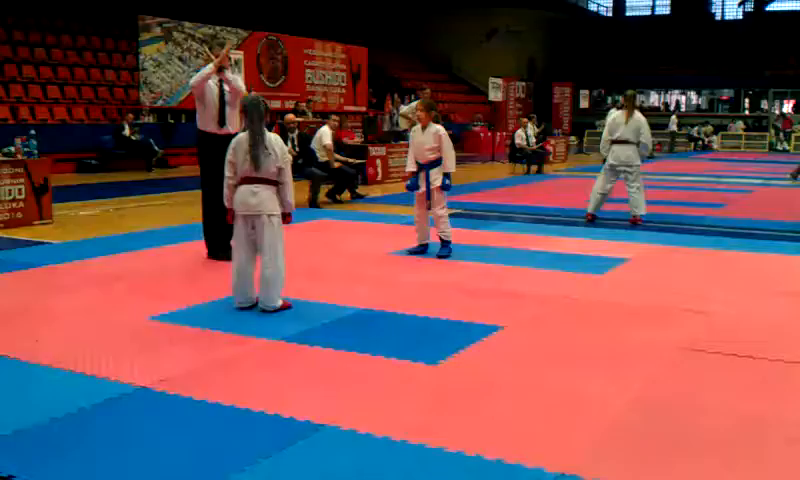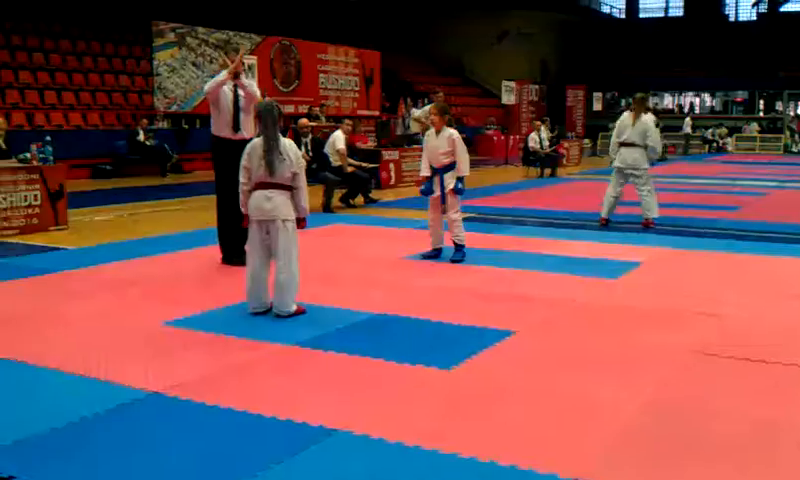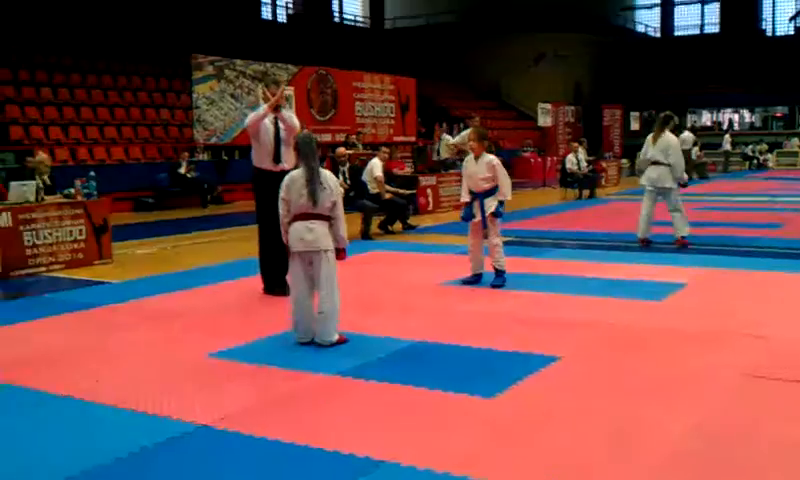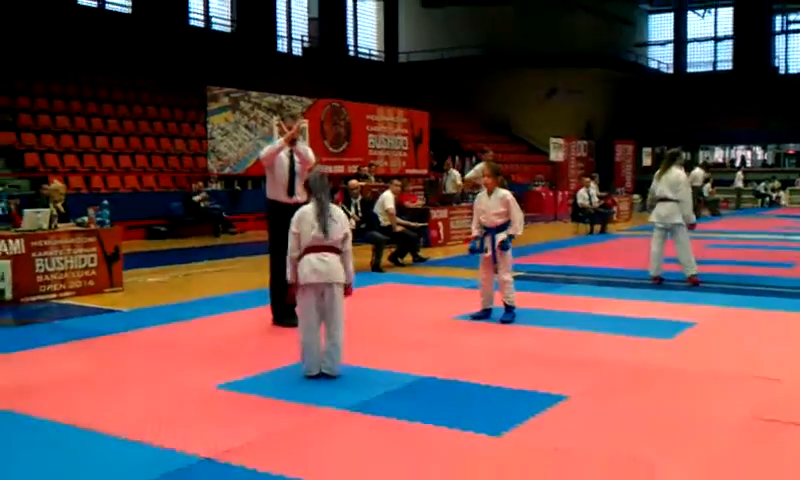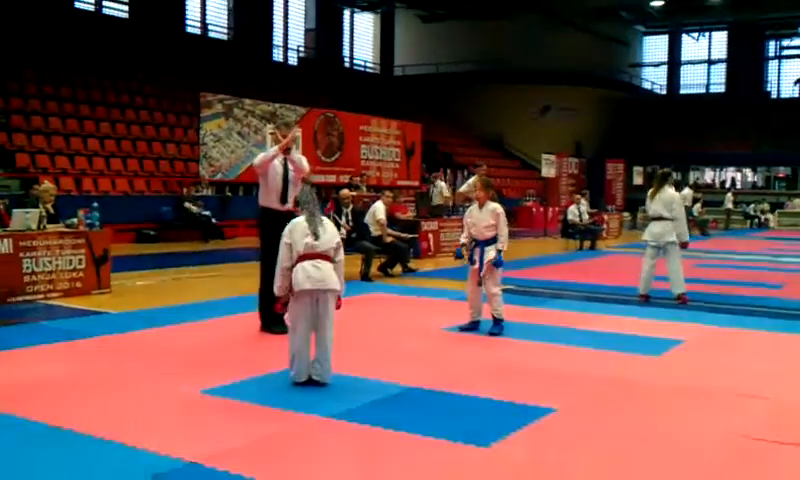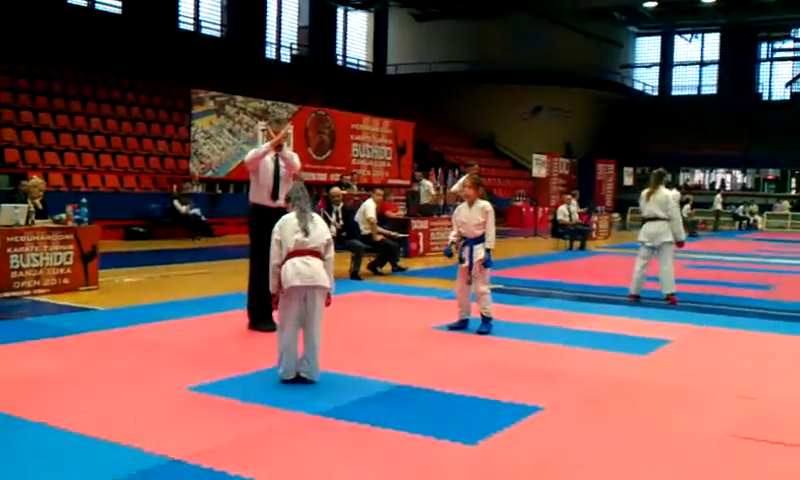
dt=0.2s
person 1, frame 1
left shoulder: (234, 80)
right shoulder: (204, 82)
left elbow: (241, 91)
right elbow: (193, 85)
left wrist: (223, 70)
right wrist: (215, 65)
left hip: (231, 141)
right hip: (209, 141)
right knee: (212, 193)
left ankle: (225, 243)
right ankle: (215, 246)
person 1, frame 2
left shoulder: (249, 86)
right shoulder: (219, 87)
left elbow: (255, 97)
right elbow: (208, 91)
left wrist: (238, 76)
right wrist: (229, 71)
left hip: (245, 146)
right hip: (223, 146)
right knee: (227, 199)
left ankle: (239, 248)
right ankle: (230, 251)
person 1, frame 3
left shoulder: (288, 118)
right shoulder: (259, 119)
left elbow: (295, 128)
right elbow: (248, 125)
left wrist: (279, 108)
right wrist: (270, 105)
left hip: (286, 177)
right hip: (265, 178)
right knee: (268, 229)
left ankle: (281, 277)
right ankle: (272, 281)
person 1, frame 4
left shoulder: (304, 151)
right shoulder: (274, 152)
left elbow: (310, 162)
right elbow: (264, 157)
left wrist: (294, 140)
right wrist: (286, 138)
left hip: (299, 209)
right hip: (279, 210)
right knee: (280, 261)
left ankle: (290, 308)
right ankle: (281, 312)
person 1, frame 5
left shoulder: (298, 159)
right shoulder: (268, 159)
left elbow: (304, 171)
right elbow: (258, 164)
left wrist: (289, 149)
right wrist: (280, 147)
left hip: (291, 218)
right hip: (270, 217)
right knee: (270, 267)
left ankle: (278, 315)
right ankle: (269, 318)
person 1, frame 6
left shoulder: (290, 157)
right shoulder: (260, 156)
left elbow: (295, 167)
right elbow: (248, 161)
left wrist: (280, 146)
right wrist: (272, 143)
left hip: (281, 214)
right hip: (261, 213)
right knee: (260, 264)
left ankle: (266, 314)
right ankle: (257, 317)
person 2, frame 1
left shoulder: (237, 142)
right shoulder: (276, 142)
left elbow: (230, 177)
right elbow: (285, 179)
left wrist: (229, 206)
right wrist: (288, 208)
left hip: (243, 199)
right hip: (268, 200)
left knee: (243, 252)
right knee: (271, 252)
left ankle: (244, 298)
right ankle: (270, 300)
person 2, frame 2
left shoulder: (251, 147)
right shoulder: (290, 147)
left elbow: (244, 183)
right elbow: (299, 184)
left wrist: (245, 210)
right wrist: (302, 213)
left hip: (257, 204)
right hip: (282, 205)
left knee: (257, 258)
right knee: (285, 257)
left ankle: (258, 303)
right ankle: (284, 306)
person 2, frame 3
left shoulder: (290, 179)
right shoulder: (328, 178)
left elbow: (284, 215)
right elbow: (337, 215)
left wrist: (287, 240)
right wrist: (341, 244)
left hip: (297, 235)
right hip: (321, 236)
left knee: (300, 289)
right knee: (326, 288)
left ankle: (304, 334)
right ankle: (327, 335)
person 2, frame 4
left shoulder: (301, 214)
right shoulder: (339, 214)
left elbow: (293, 251)
right elbow: (347, 249)
left wrist: (293, 279)
right wrist: (348, 279)
left hip: (308, 268)
right hip: (333, 268)
left knee: (309, 322)
right knee: (333, 322)
left ankle: (312, 367)
right ankle: (331, 367)
person 2, frame 5
left shoulder: (292, 226)
right shoulder: (329, 225)
left elbow: (284, 262)
right elbow: (339, 260)
left wrist: (280, 293)
right wrist: (339, 291)
left hip: (303, 276)
right hip: (327, 277)
left knee: (300, 329)
right knee: (324, 330)
left ankle: (300, 374)
right ankle: (320, 374)
person 2, frame 6
left shoulder: (283, 222)
right shoulder: (320, 221)
left elbow: (275, 259)
right elbow: (329, 257)
left wrist: (274, 290)
right wrist: (329, 288)
left hip: (292, 273)
right hip: (316, 274)
left knee: (288, 326)
right knee: (312, 327)
left ankle: (288, 372)
right ankle: (308, 371)
person 3, frame 1
left shoulder: (439, 131)
right shoulder: (414, 131)
left elbow: (448, 153)
right elbow: (412, 153)
left wrist: (447, 175)
right wrist: (412, 174)
left hip: (435, 172)
right hip: (421, 173)
left knee: (439, 209)
right knee: (420, 211)
left ankle: (446, 243)
right ankle: (423, 243)
person 3, frame 2
left shoulder: (452, 135)
right shoulder: (428, 135)
left elbow: (462, 157)
right elbow: (426, 158)
left wrist: (460, 179)
right wrist: (427, 179)
left hip: (449, 177)
right hip: (435, 177)
left knee: (453, 213)
right knee: (434, 215)
left ankle: (459, 248)
right ankle: (436, 248)
person 3, frame 3
left shoulder: (492, 161)
right shoulder: (467, 161)
left elbow: (504, 182)
right elbow: (465, 184)
left wrist: (500, 203)
right wrist: (466, 205)
left hip: (490, 201)
right hip: (475, 202)
left knee: (493, 239)
right knee: (474, 240)
left ankle: (500, 273)
right ankle: (476, 273)
person 3, frame 4
left shoulder: (505, 195)
right shoulder: (480, 197)
left elbow: (517, 217)
right elbow: (477, 220)
left wrist: (510, 236)
right wrist: (476, 238)
left hip: (501, 237)
right hip: (486, 238)
left knee: (504, 275)
right knee: (484, 275)
left ankle: (509, 309)
right ankle: (486, 308)
person 3, frame 5
left shoulder: (496, 209)
right shoulder: (471, 210)
left elbow: (503, 232)
right elbow: (467, 231)
left wrist: (499, 252)
right wrist: (463, 245)
left hip: (491, 250)
right hip: (476, 250)
left knee: (493, 288)
right knee: (473, 287)
left ankle: (498, 321)
right ankle: (475, 320)
person 3, frame 6
left shoulder: (485, 207)
right shoulder: (460, 209)
left elbow: (490, 231)
right elbow: (456, 229)
left wrist: (487, 251)
right wrist: (452, 243)
left hip: (479, 249)
right hip: (465, 249)
left knee: (481, 286)
right knee: (462, 286)
left ankle: (486, 320)
right ankle: (463, 318)
person 4, frame 1
left shoulder: (615, 117)
right shoulder: (640, 118)
left elbow: (606, 137)
right elbow: (646, 140)
left wrist: (606, 153)
right wrist: (641, 154)
left hip: (615, 153)
right hip: (631, 154)
left knee: (603, 184)
right knee: (635, 186)
left ankle: (591, 212)
right ankle: (637, 215)
person 4, frame 2
left shoulder: (623, 119)
right shoulder: (648, 121)
left elbow: (615, 140)
right elbow: (654, 143)
left wrist: (614, 156)
right wrist: (652, 157)
left hip: (623, 156)
right hip: (639, 158)
left knee: (614, 188)
right knee: (646, 188)
left ankle: (604, 217)
right ankle: (649, 218)
person 4, frame 3
left shoulder: (651, 137)
right shoulder: (672, 139)
left elbow: (643, 158)
right elbow: (676, 162)
left wrist: (642, 171)
right wrist: (683, 178)
left hip: (651, 174)
right hip: (666, 175)
left knee: (647, 207)
right knee: (675, 207)
left ankle: (643, 237)
right ankle: (681, 237)
person 4, frame 4
left shoulder: (658, 174)
right shoulder: (680, 175)
left elbow: (652, 194)
right elbow: (685, 199)
right wrist: (690, 219)
left hip: (660, 210)
right hip: (675, 211)
left knee: (657, 244)
right knee: (683, 244)
left ankle: (655, 274)
right ankle: (691, 275)
person 4, frame 5
left shoulder: (651, 193)
right shoulder: (673, 194)
right elbow: (679, 217)
right wrist: (684, 238)
left hip: (653, 229)
right hip: (668, 230)
left knee: (649, 262)
right knee: (674, 263)
left ankle: (643, 292)
right ankle: (680, 293)
person 4, frame 6
left shoulder: (644, 194)
right shoulder: (668, 195)
right elbow: (674, 216)
right wrist: (679, 237)
left hip: (647, 229)
right hip: (663, 230)
left knee: (641, 262)
right knee: (666, 264)
left ankle: (634, 292)
right ankle: (669, 294)
